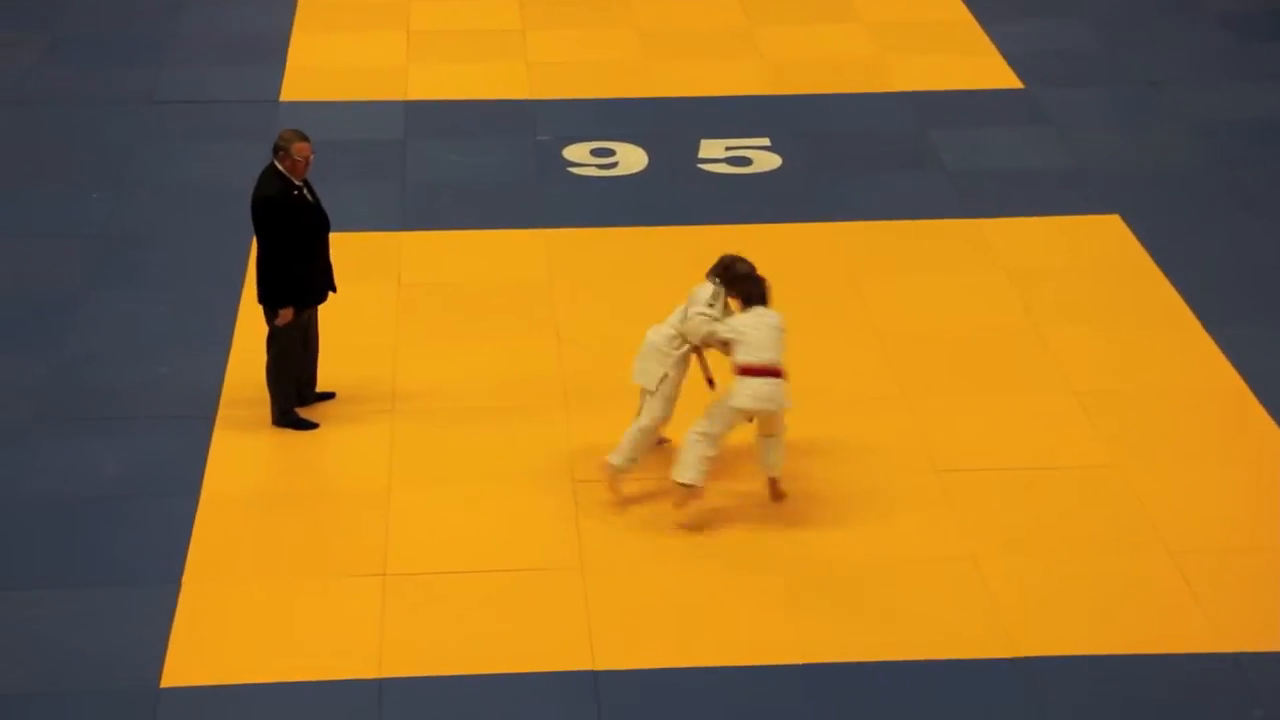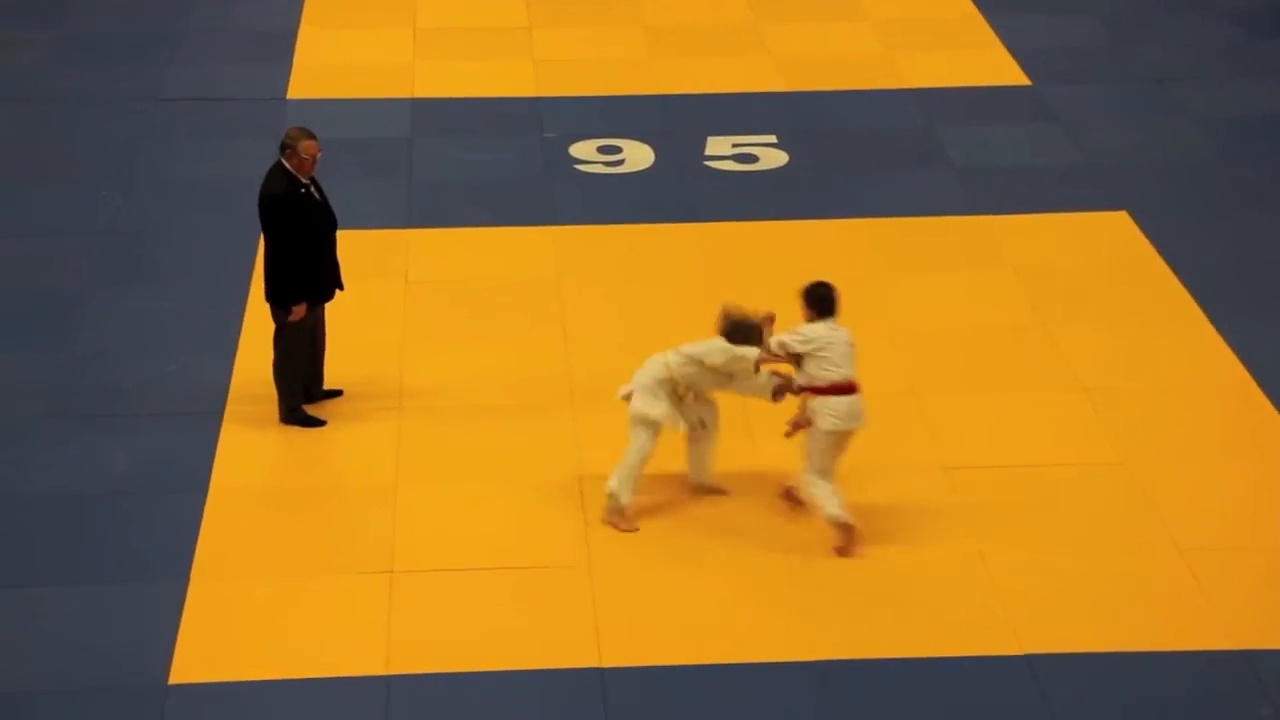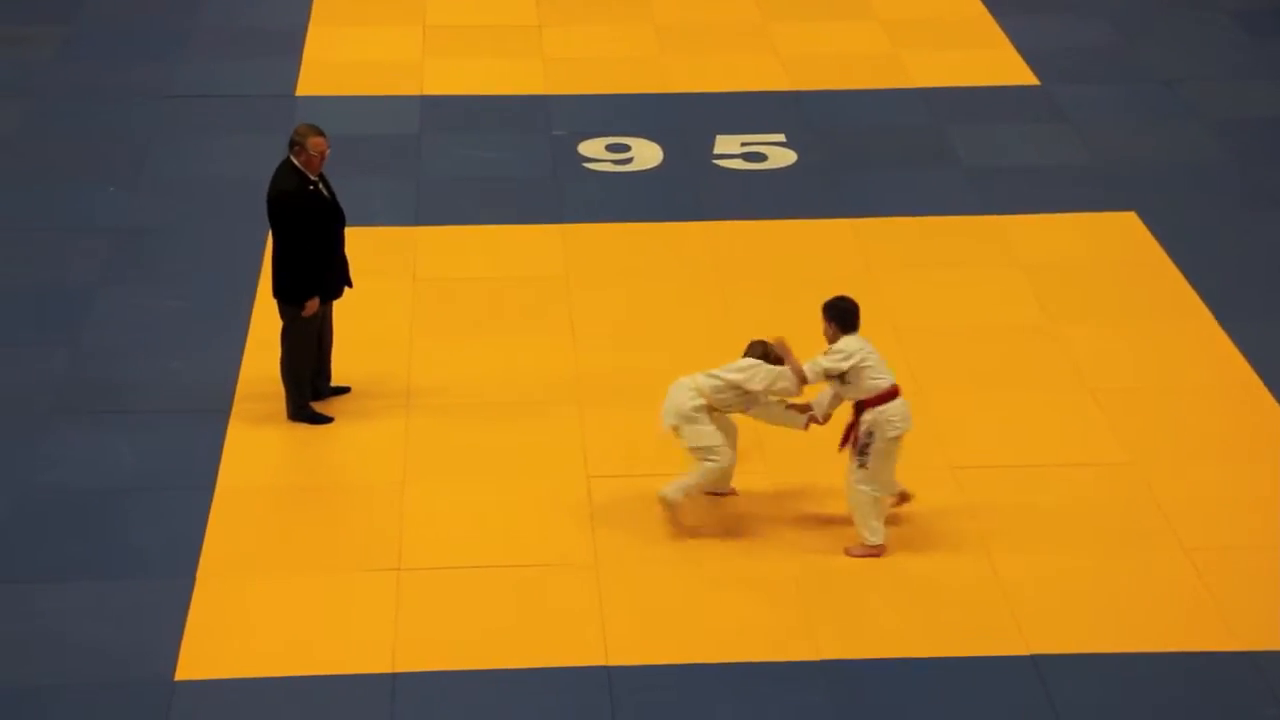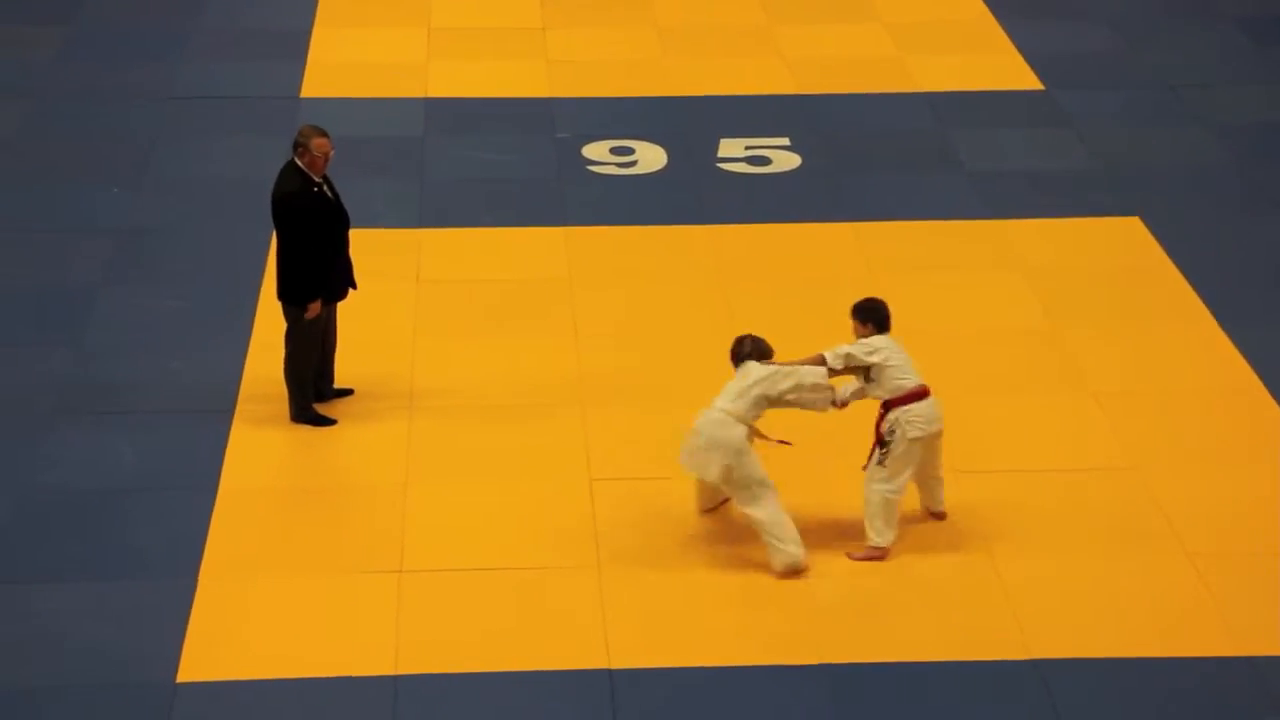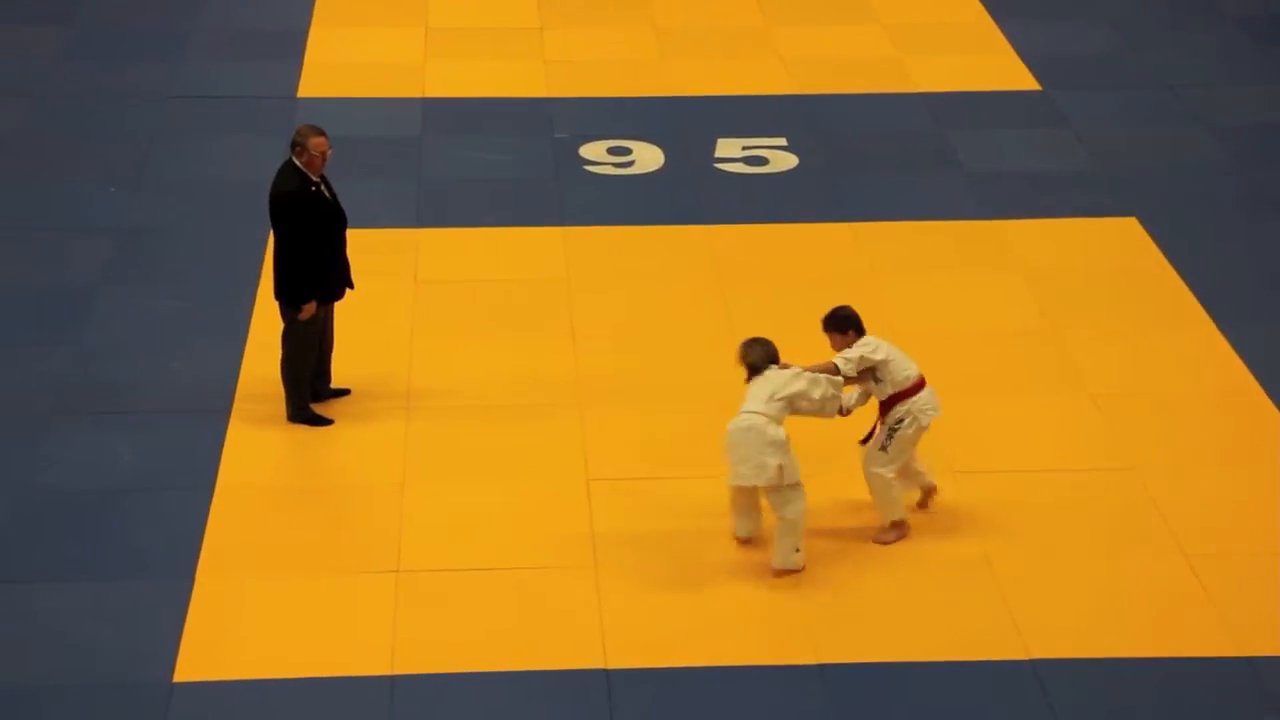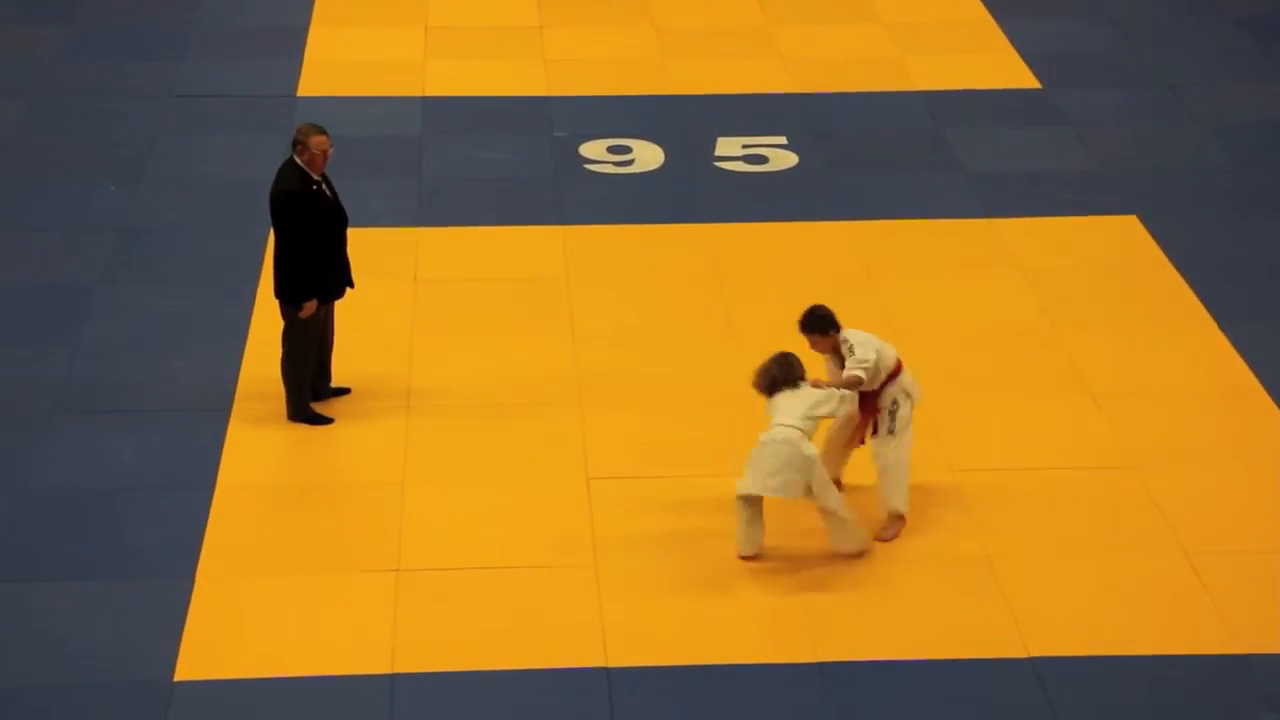
dt=0.2s
person 1, frame 1
left shoulder: (292, 178)
right shoulder: (271, 195)
right elbow: (275, 254)
left wrist: (313, 282)
right wrist: (284, 301)
left hip: (303, 279)
right hip: (285, 287)
left knee: (306, 341)
right knee: (285, 347)
left ankle: (304, 392)
right ankle: (283, 411)
person 1, frame 2
left shoulder: (299, 175)
right shoulder: (278, 193)
right elbow: (283, 251)
right wrist: (296, 297)
left hip: (311, 277)
right hip: (293, 285)
left knee: (313, 339)
right knee: (292, 345)
left ankle: (312, 389)
right ankle: (291, 409)
person 1, frame 3
left shoulder: (308, 172)
right shoulder: (288, 190)
right elbow: (293, 248)
right wrist: (308, 292)
left hip: (319, 273)
right hip: (300, 282)
left knee: (321, 336)
right knee: (300, 343)
left ankle: (319, 386)
right ankle: (299, 406)
person 1, frame 4
left shoulder: (313, 174)
right shoulder: (292, 191)
right elbow: (297, 249)
right wrist: (311, 295)
left hip: (322, 275)
right hip: (305, 283)
left knee: (325, 337)
right knee: (303, 344)
left ankle: (322, 388)
right ankle: (301, 408)
person 1, frame 5
left shoulder: (310, 174)
right shoulder: (289, 190)
right elbow: (294, 250)
right wrist: (306, 295)
left hip: (320, 275)
right hip: (301, 283)
left knee: (322, 338)
right knee: (300, 344)
left ankle: (319, 388)
right ankle: (298, 408)
person 1, frame 6
left shoulder: (311, 172)
right shoulder: (290, 189)
right elbow: (295, 248)
right wrist: (306, 294)
left hip: (321, 274)
right hip: (302, 282)
left knee: (322, 337)
right knee: (300, 344)
left ankle: (319, 387)
right ankle: (299, 407)
person 2, frame 1
left shoulder: (733, 323)
right shoulder: (777, 319)
left hip: (749, 389)
right hip: (774, 389)
left knee: (703, 434)
right knee: (771, 433)
left ankle: (688, 484)
right ankle: (774, 482)
person 2, frame 2
left shoulder: (806, 334)
right shoulder: (842, 335)
left elbow: (769, 348)
left hip: (827, 407)
right hip: (849, 402)
left knee: (816, 473)
right knee: (822, 464)
left ankle: (843, 525)
right ankle: (799, 494)
person 2, frame 3
left shoulder: (843, 350)
right shoulder: (856, 347)
left elbow: (805, 376)
right elbow: (837, 389)
left wrist: (786, 353)
right wrist: (817, 413)
left hip: (881, 416)
right hip: (893, 409)
left knee: (864, 477)
left ankle: (874, 542)
right ankle: (896, 493)
person 2, frame 4
left shoulder: (870, 347)
right shoulder: (885, 348)
left elbow: (827, 361)
right elbow: (863, 384)
left wrist: (786, 365)
right wrist: (835, 399)
left hip: (907, 418)
right hip: (927, 410)
left knee: (881, 479)
right knee: (926, 467)
left ankle: (878, 545)
right ankle: (936, 507)
person 2, frame 5
left shoulder: (867, 347)
right shoulder: (869, 351)
left elbow: (836, 368)
right elbow: (863, 389)
right wrist: (842, 406)
left hip: (910, 409)
right hip: (918, 402)
left knee: (876, 464)
right knee: (899, 456)
left ankle: (897, 523)
right ankle: (925, 486)
person 2, frame 6
left shoulder: (853, 344)
right shoulder: (833, 350)
left elbow: (856, 378)
right elbow: (838, 381)
left wrist: (824, 386)
left hip: (893, 390)
right hip: (869, 391)
left knee: (888, 450)
right knee: (839, 433)
left ankle: (896, 515)
right ankle: (832, 478)
person 3, frame 1
left shoulder: (717, 294)
right shoulder: (711, 294)
right elbow: (700, 327)
left hip: (670, 349)
right hip: (666, 351)
right knee: (653, 414)
left ankle: (652, 436)
right ankle: (616, 464)
person 3, frame 2
left shoulder: (731, 363)
right shoulder: (718, 349)
left elbow: (749, 380)
right elbow: (745, 359)
left hip: (674, 385)
right hip: (653, 382)
left knee: (706, 417)
right knee: (642, 444)
left ankle: (699, 480)
right ankle: (616, 506)
person 3, frame 3
left shoulder: (751, 393)
right shoulder: (752, 368)
left elbow: (773, 410)
right elbow: (792, 378)
left wrist: (806, 417)
left hip: (695, 402)
right hip: (686, 403)
left knee: (727, 434)
right knee: (721, 459)
left ankle: (714, 485)
right ankle: (672, 496)
person 3, frame 4
left shoulder: (746, 375)
right shoulder: (768, 374)
left hip: (704, 429)
right hip: (727, 439)
left knee: (711, 463)
right knee: (761, 494)
left ankle: (710, 500)
right ankle: (789, 558)
person 3, frame 5
left shoulder: (757, 383)
right shoulder: (791, 376)
right elbow: (823, 387)
left hip: (738, 432)
right hip: (764, 437)
left knee: (744, 485)
right knee: (790, 498)
left ankle: (745, 530)
right ankle: (787, 561)
person 3, frame 6
left shoulder: (775, 398)
right shoulder: (819, 396)
right elbow: (849, 401)
left hip: (769, 446)
right hip: (797, 448)
left knee: (749, 496)
right knee: (828, 499)
left ankle: (748, 548)
right ankle: (853, 543)
